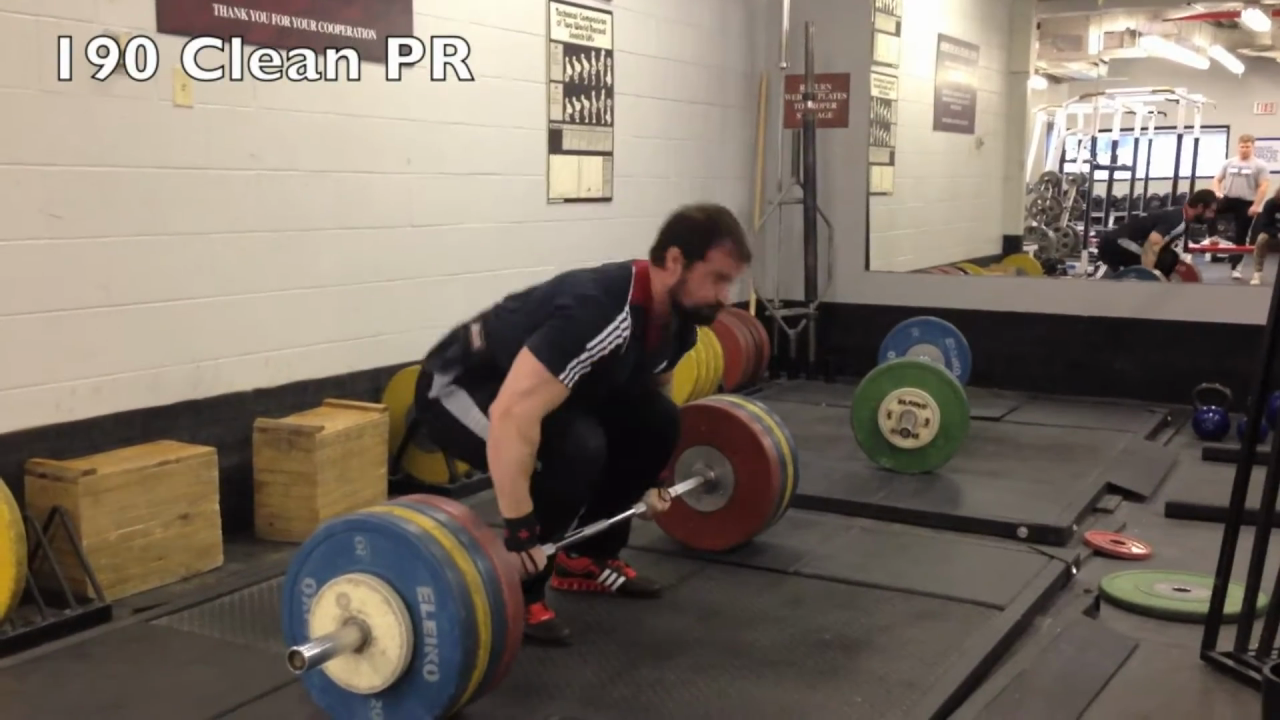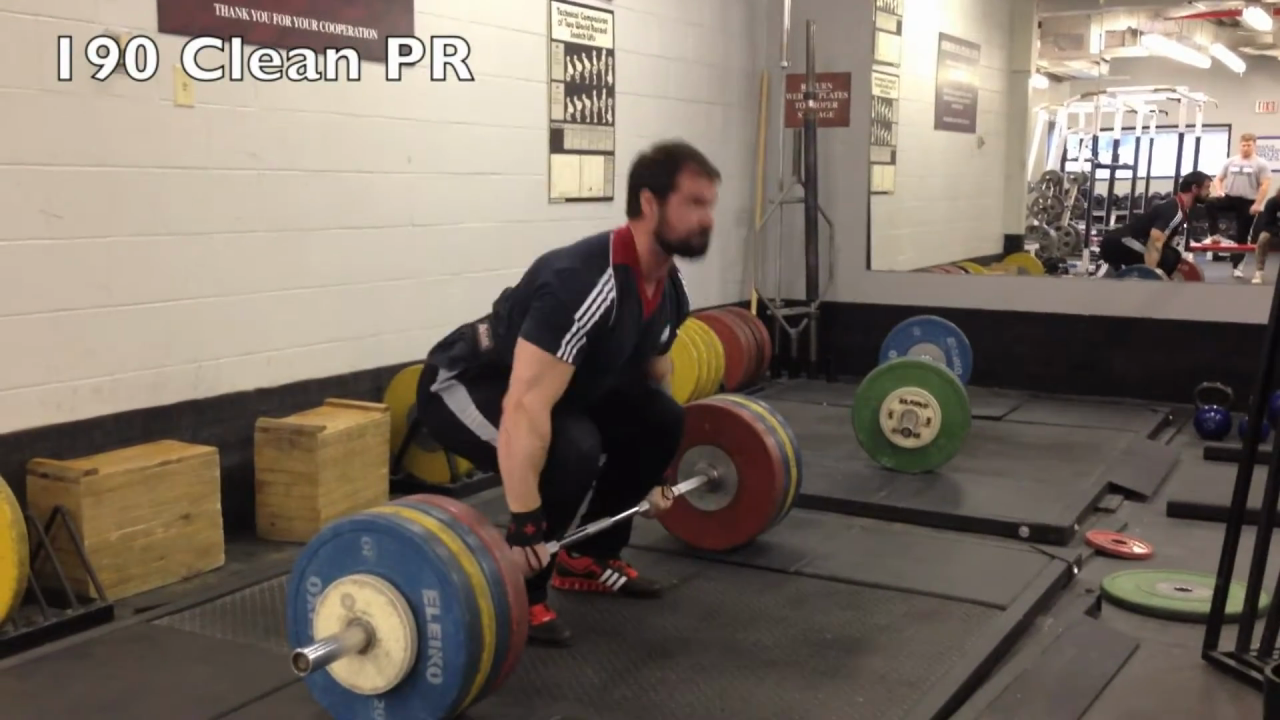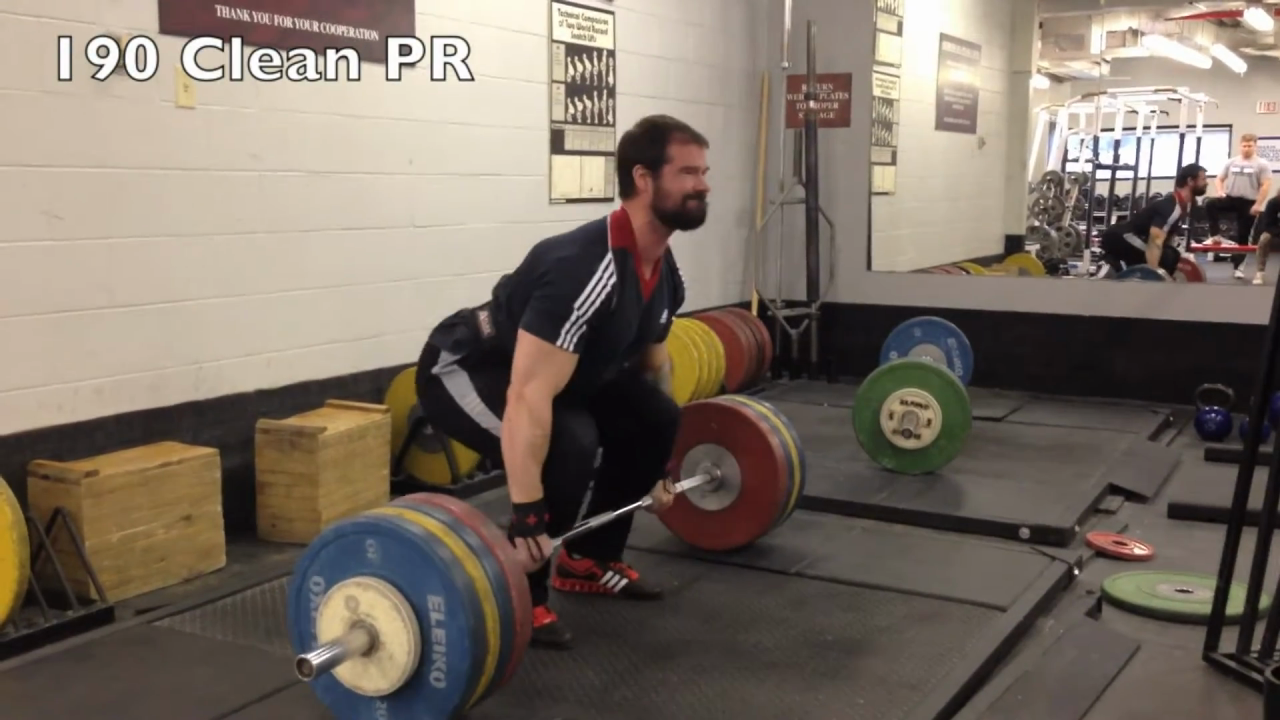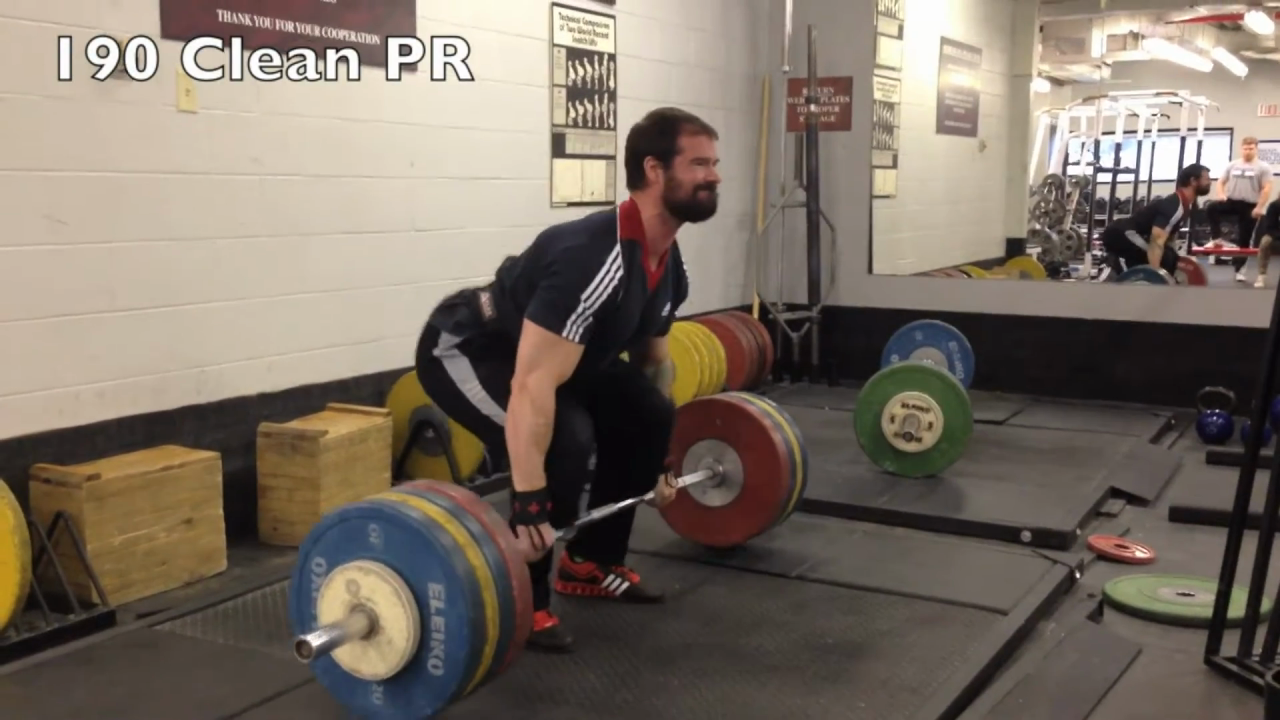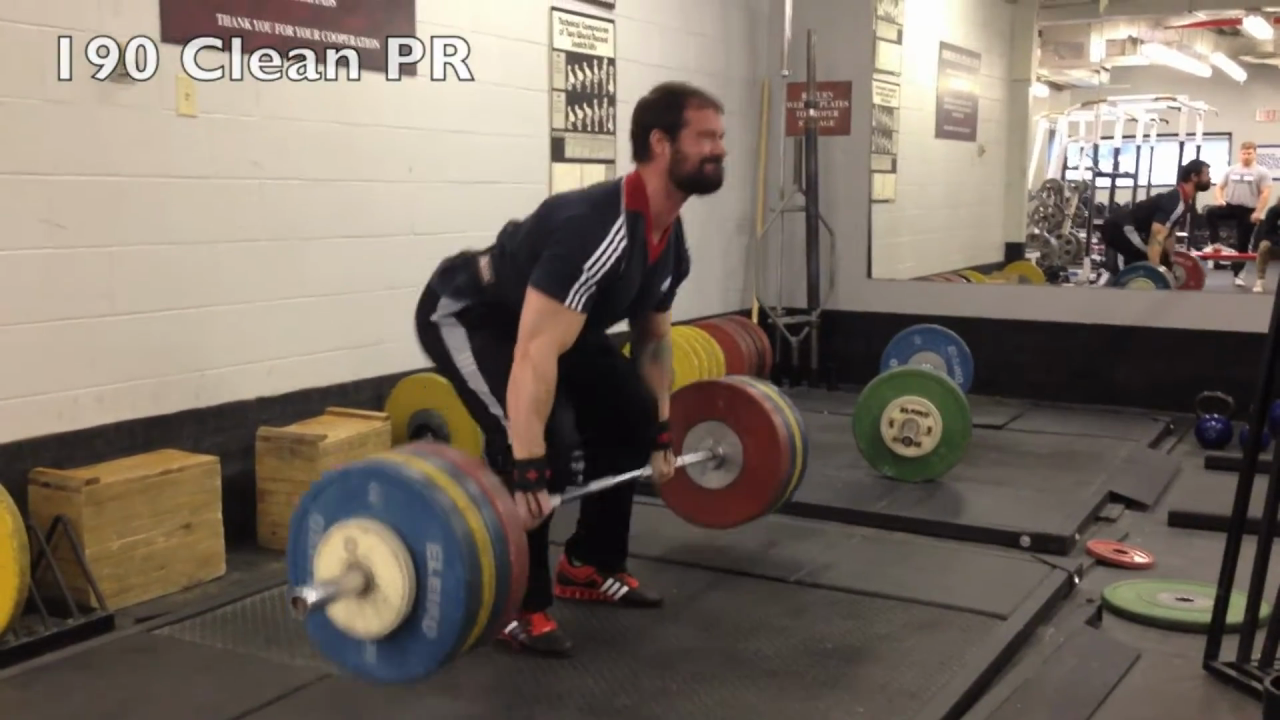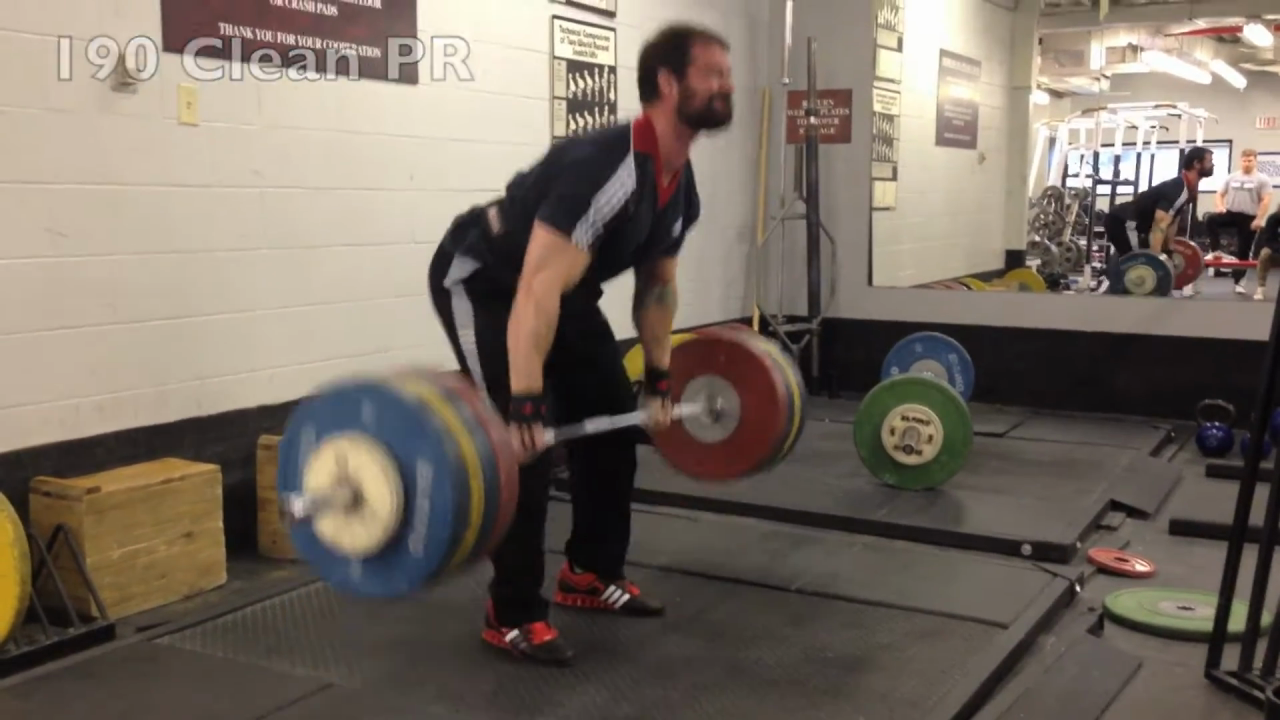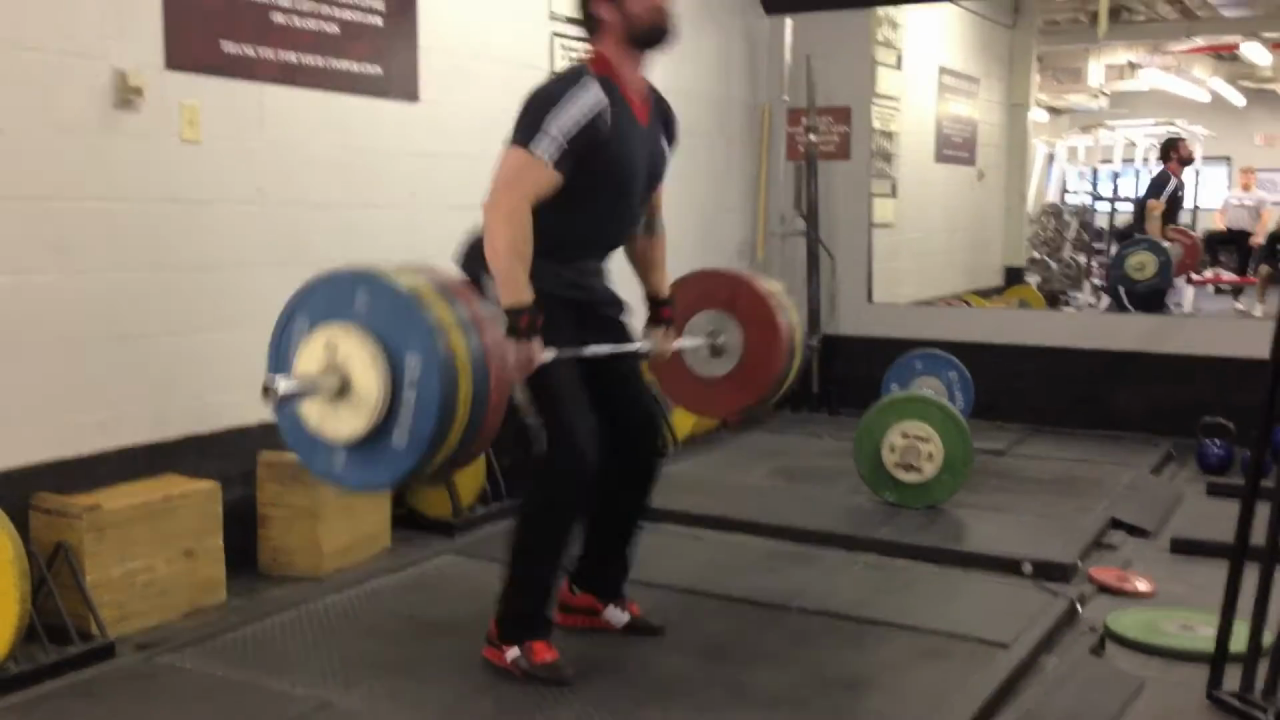
dt=0.2s
person 1, frame 1
left shoulder: (674, 320)
right shoulder: (596, 313)
left elbow: (653, 390)
right elbow: (512, 416)
left wrist: (651, 477)
right wrist: (519, 532)
right hip: (455, 385)
left knee: (657, 419)
right knee: (578, 446)
left ankle: (588, 556)
person 1, frame 2
left shoulder: (669, 290)
right shoulder: (583, 283)
left elbow: (653, 377)
right elbow: (523, 408)
left wrist: (654, 476)
right wrist: (524, 528)
right hip: (462, 385)
left knee: (661, 420)
right knee: (572, 449)
left ankle: (589, 557)
person 1, frame 3
left shoulder: (664, 274)
right shoulder: (583, 270)
left elbow: (651, 366)
right elbow: (528, 399)
left wrist: (656, 471)
right wrist: (527, 517)
right hip: (464, 369)
left knee: (657, 419)
right knee: (571, 444)
left ankle: (589, 559)
person 1, frame 4
left shoulder: (669, 265)
right shoulder: (591, 260)
left elbow: (653, 360)
right elbow: (532, 389)
left wrist: (659, 464)
right wrist: (529, 507)
right hip: (465, 349)
left knee: (650, 417)
right knee: (567, 441)
left ankle: (591, 562)
person 1, frame 5
left shoulder: (671, 241)
right shoulder: (595, 229)
left elbow: (653, 338)
right elbow: (535, 356)
left wrist: (660, 435)
right wrist: (528, 473)
left hip: (547, 324)
right hip: (466, 314)
left knee: (629, 412)
right knee: (550, 436)
left ankle: (591, 566)
right ankle: (517, 605)
person 1, frame 6
left shoulder: (681, 188)
right shoulder: (606, 167)
left elbow: (657, 286)
right elbow: (538, 290)
left wrist: (659, 381)
right wrist: (522, 406)
left hip: (563, 284)
right hip: (480, 279)
left knee: (611, 418)
right knee: (523, 442)
left ankle: (591, 571)
right ankle: (512, 616)
person 1, frame 7
left shoulder: (656, 113)
right shoulder: (579, 96)
left elbow: (646, 219)
right elbow: (507, 202)
left wrist: (661, 311)
right wrist: (519, 321)
left hip: (586, 290)
right hip: (521, 291)
left knee: (635, 439)
right knee: (572, 454)
left ankle: (593, 593)
right ankle: (515, 632)
